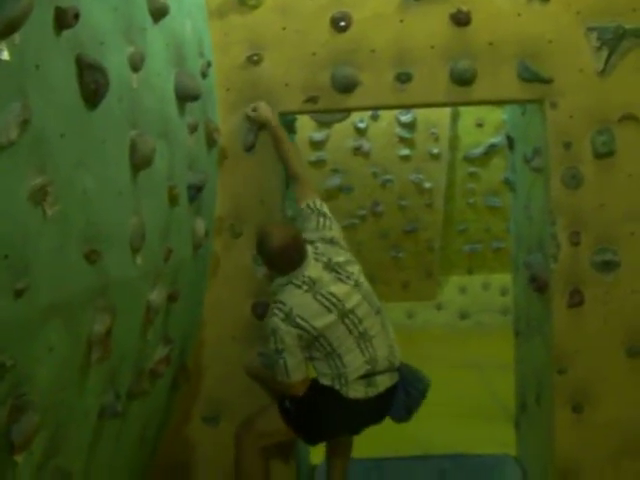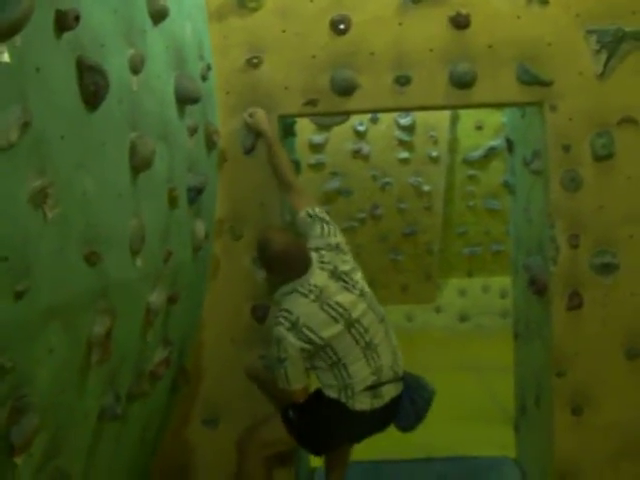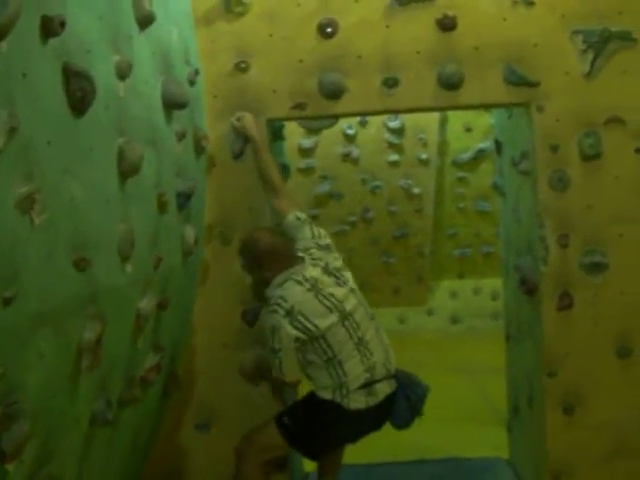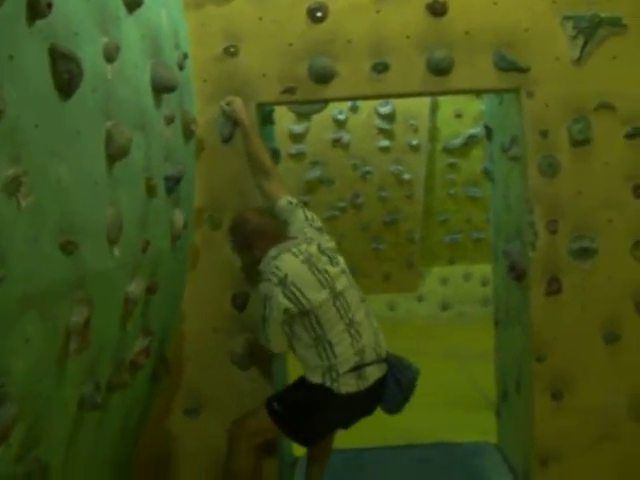
dt=0.2s
person 1, frame 1
left shoulder: (284, 313)
right shoulder: (328, 245)
left elbow: (295, 388)
right elbow: (301, 181)
left wrist: (257, 371)
right wrist: (273, 124)
left hip: (351, 399)
right hip: (388, 386)
left knee: (249, 436)
person 1, frame 2
left shoulder: (289, 321)
right shoulder: (331, 251)
left elbow: (294, 394)
right elbow: (294, 190)
left wrist: (258, 374)
right wrist: (268, 133)
left hip: (355, 409)
right hip: (392, 394)
left knee: (251, 444)
person 1, frame 3
left shoulder: (282, 309)
right shoulder: (318, 252)
left elbow: (285, 378)
right elbow: (279, 196)
left wrist: (254, 370)
right wrist: (256, 137)
left hip: (351, 407)
right hip: (384, 392)
left knee: (250, 449)
right knee: (330, 419)
person 1, frame 4
left shoulder: (275, 280)
right shoulder: (310, 235)
left elbow: (272, 347)
right elbow: (269, 180)
left wrist: (248, 346)
right wrist: (245, 123)
left hip: (342, 391)
right hip: (374, 376)
left knee: (242, 433)
right knee: (321, 407)
